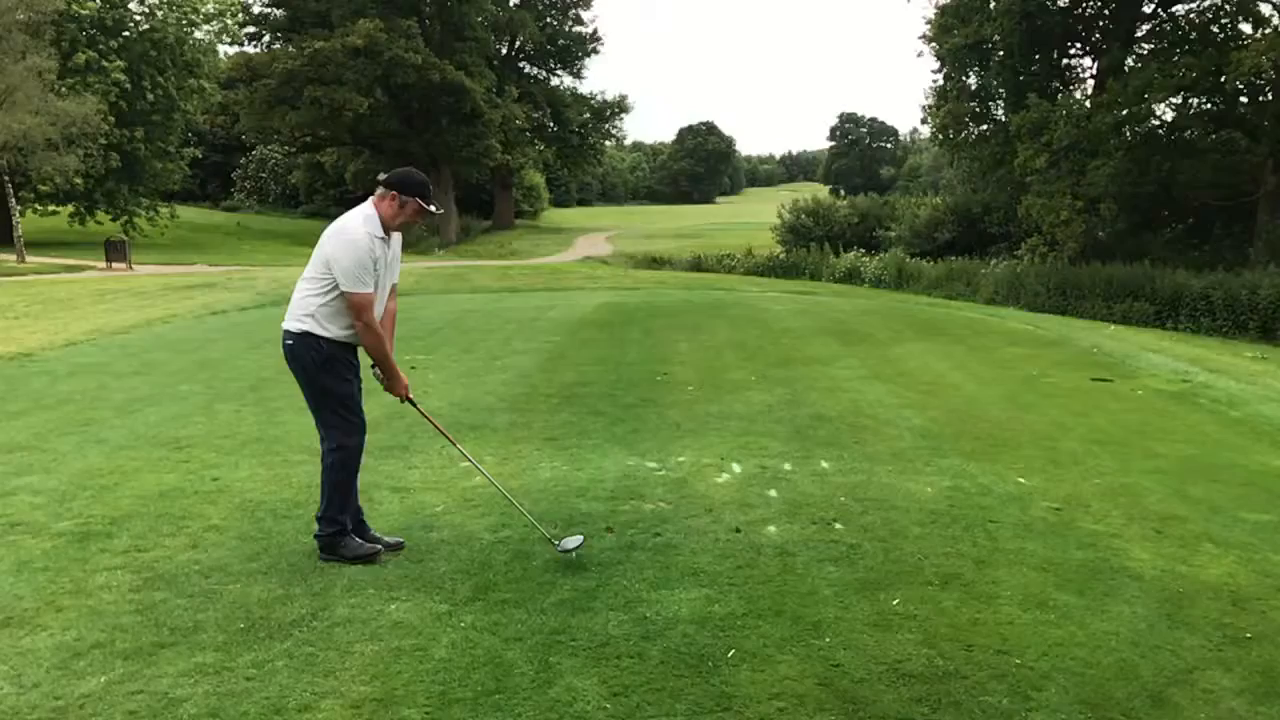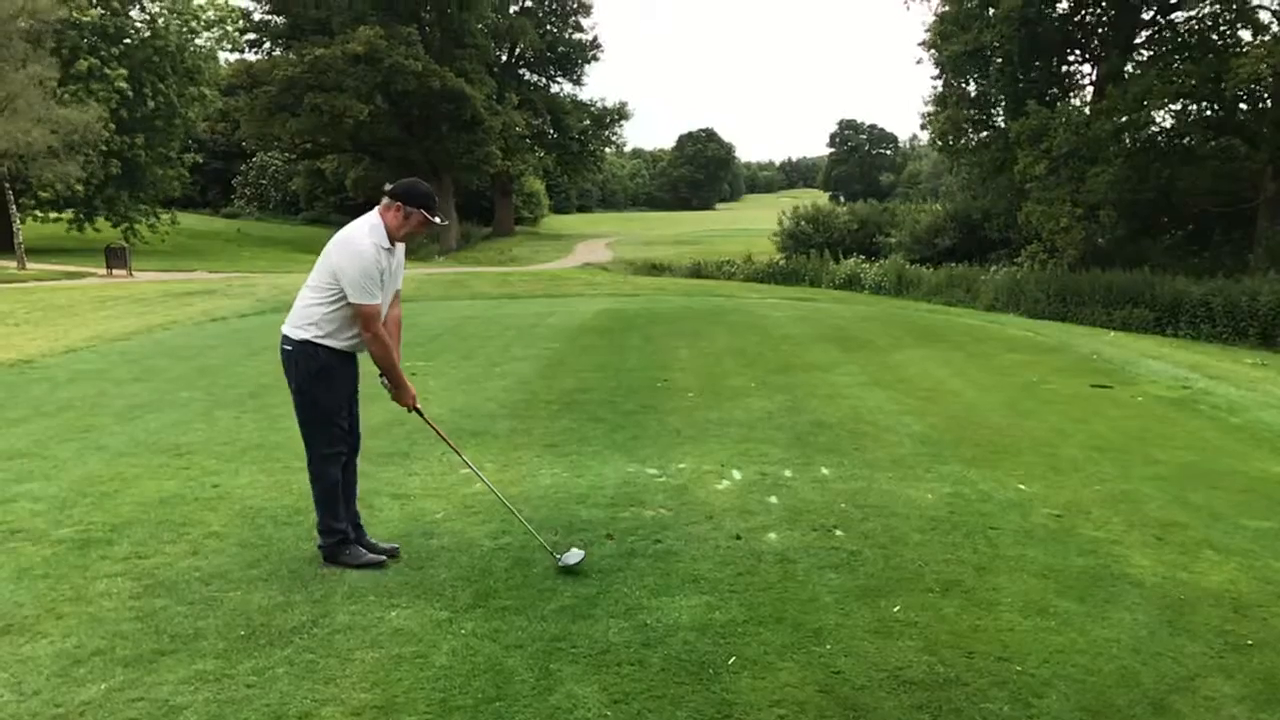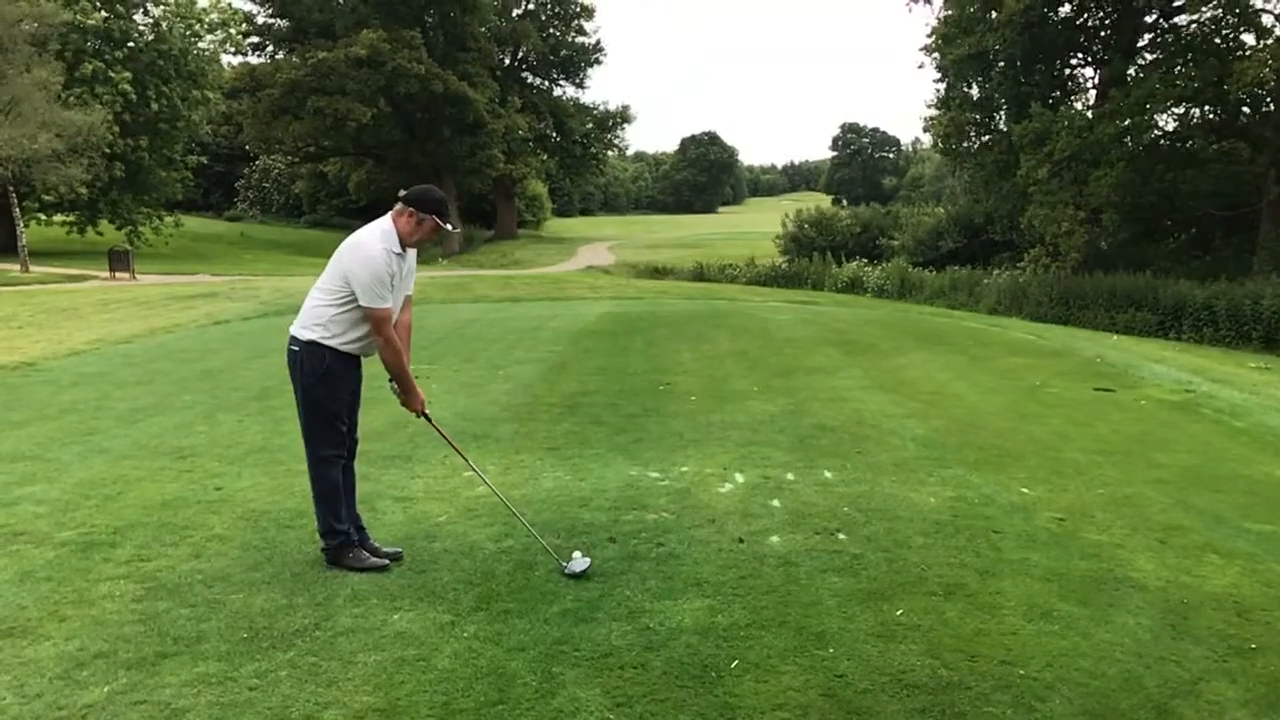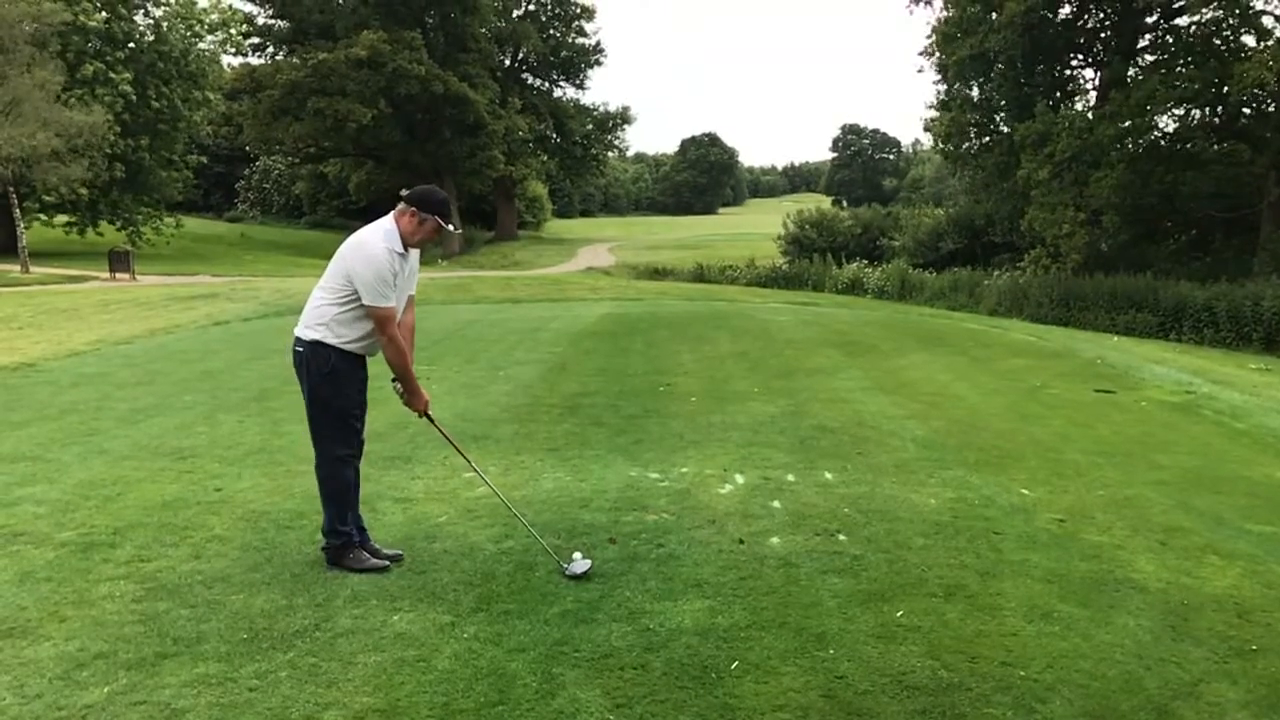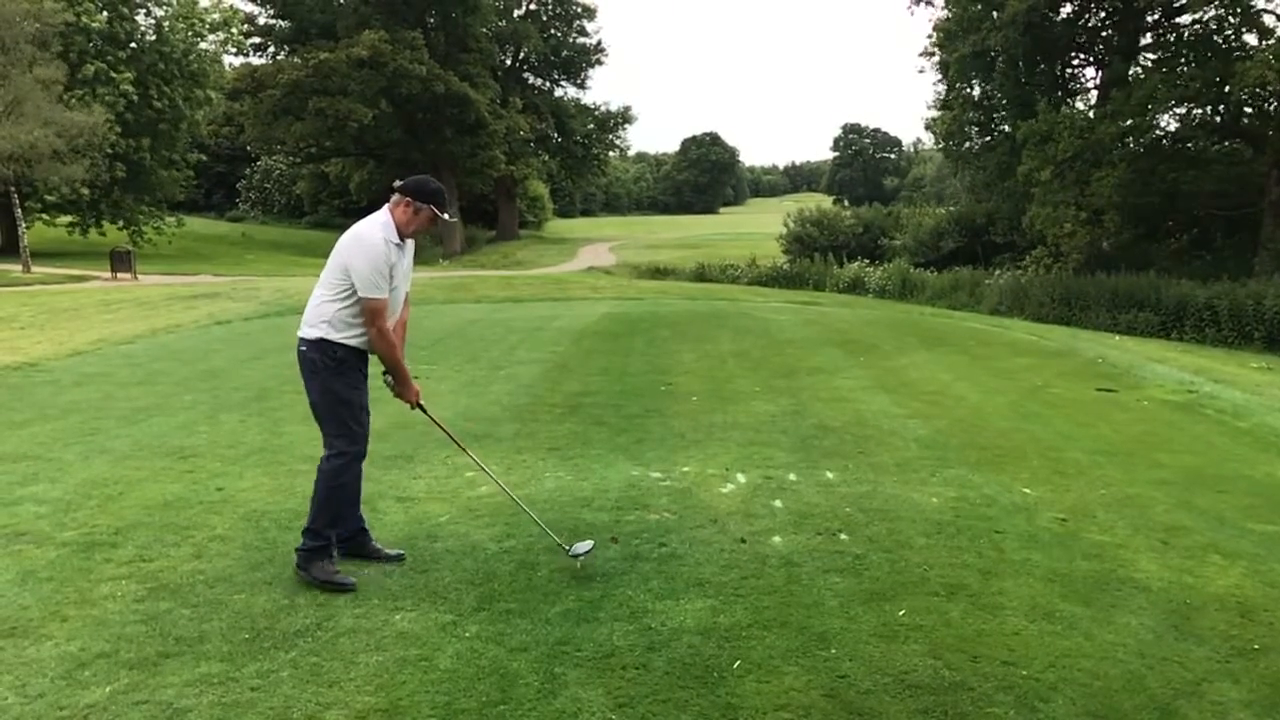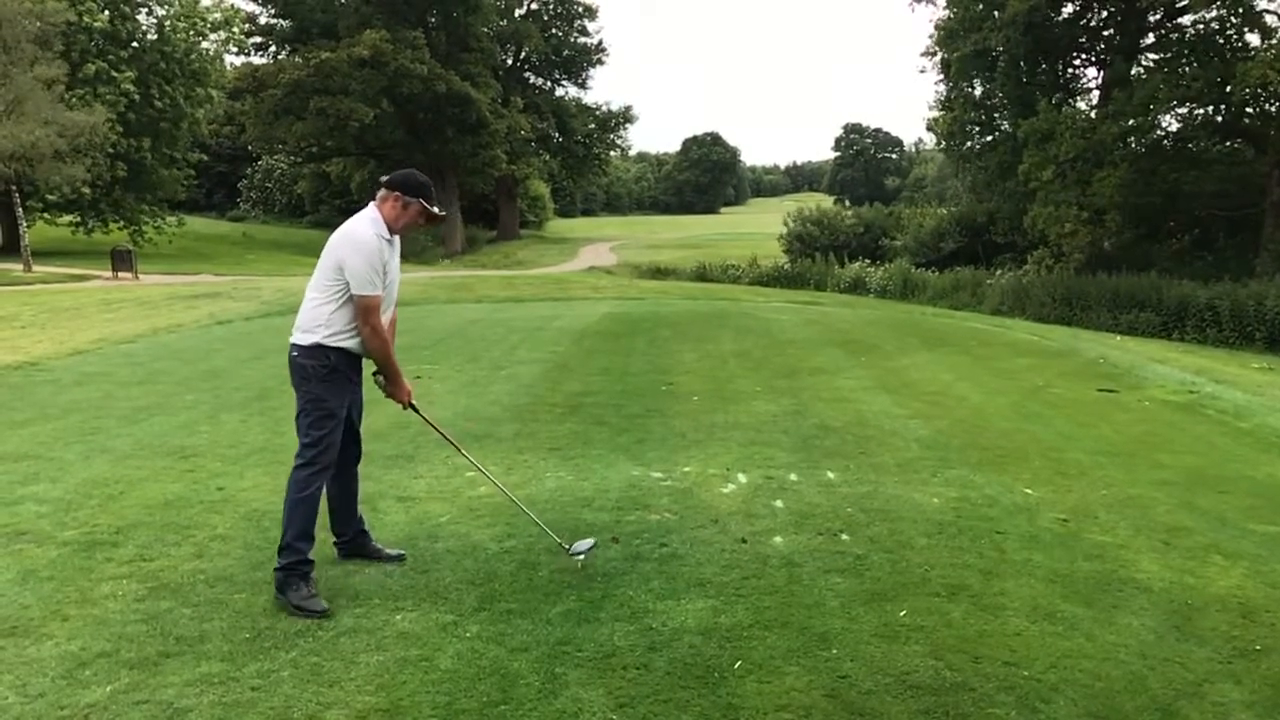
dt=0.3s
person 1, frame 1
left shoulder: (391, 234)
right shoulder: (355, 237)
left elbow: (388, 300)
right elbow: (363, 320)
left wrist: (389, 364)
right wrist: (391, 373)
left hip: (337, 343)
right hip: (313, 342)
left knee: (347, 436)
right knee: (345, 436)
left ankle: (352, 527)
right ankle: (333, 534)
person 1, frame 2
left shoulder: (393, 242)
right shoulder: (361, 247)
left elbow: (392, 309)
right elbow: (372, 330)
left wrist: (396, 372)
right wrist: (399, 384)
left hip: (337, 351)
right hip: (312, 350)
left knee: (346, 445)
right knee: (328, 448)
left ankle: (349, 532)
right ankle: (335, 542)
person 1, frame 3
left shoulder: (405, 247)
right shoulder: (373, 252)
left elbow: (402, 314)
right elbow: (383, 334)
left wrist: (404, 377)
right wrist: (409, 388)
left hip: (343, 353)
right hip: (317, 351)
left knee: (344, 449)
right knee: (327, 451)
left ankle: (352, 536)
right ankle: (338, 544)
person 1, frame 4
left shoulder: (408, 247)
right shoulder: (375, 251)
left elbow: (405, 315)
right elbow: (387, 333)
left wrist: (409, 378)
right wrist: (413, 388)
left hip: (347, 353)
right hip: (322, 351)
left knee: (349, 448)
right knee: (337, 449)
left ankle: (352, 537)
right ankle: (340, 544)
person 1, frame 5
left shoulder: (403, 241)
right shoulder: (372, 242)
left elbow: (399, 309)
right elbow: (378, 326)
left wrist: (398, 371)
right wrist: (404, 380)
left hip: (349, 352)
right hip: (328, 351)
left knee: (353, 447)
right knee: (343, 447)
left ankle: (351, 537)
right ankle: (315, 550)
person 1, frame 6
left shoulder: (387, 236)
right shoulder: (363, 239)
left elbow: (387, 312)
right elbow: (370, 323)
left wrist: (388, 371)
right wrist: (396, 379)
left hip: (341, 357)
right hip: (321, 357)
left knee: (346, 453)
right knee: (317, 458)
left ankle: (351, 538)
right ankle: (292, 570)
